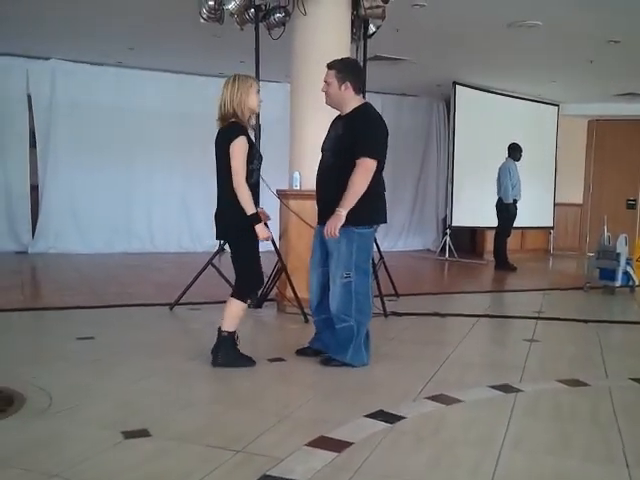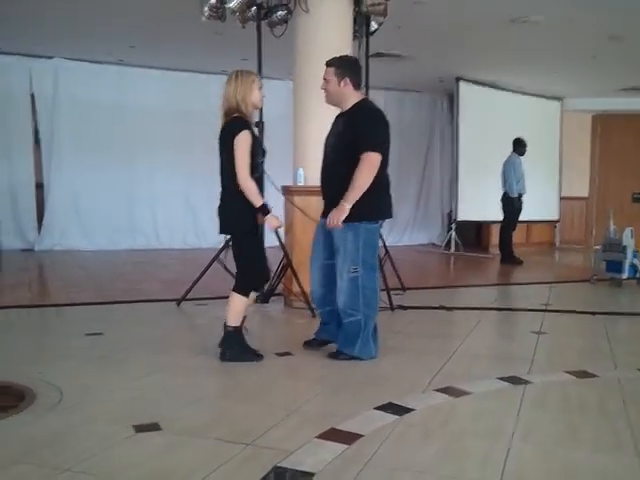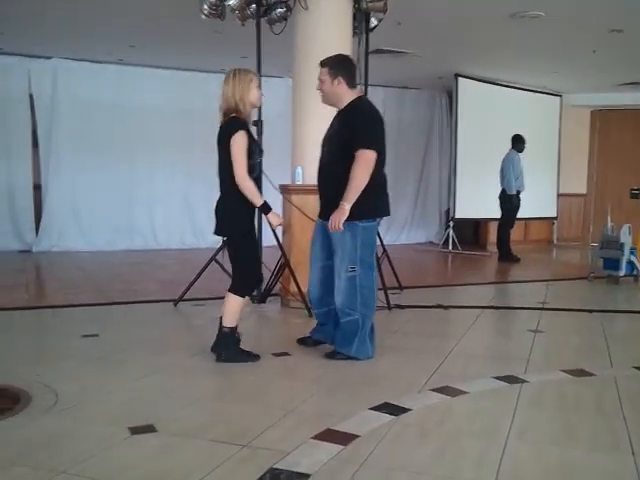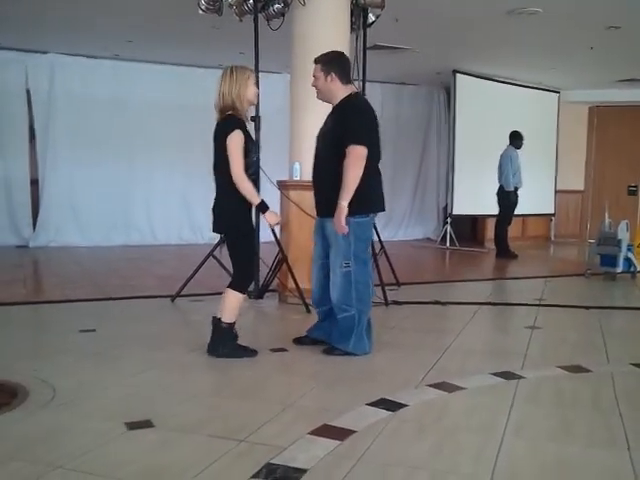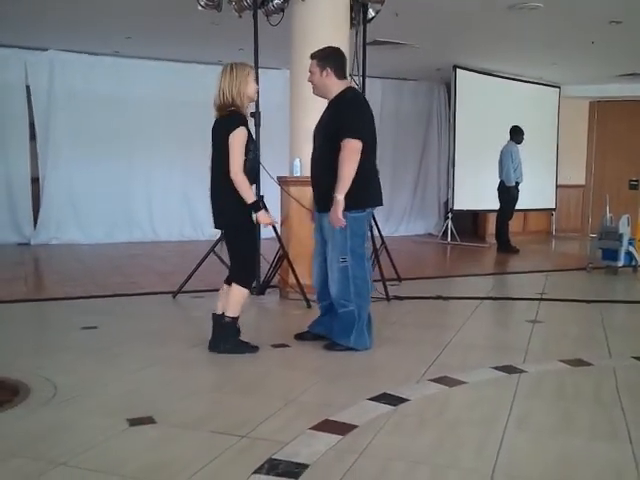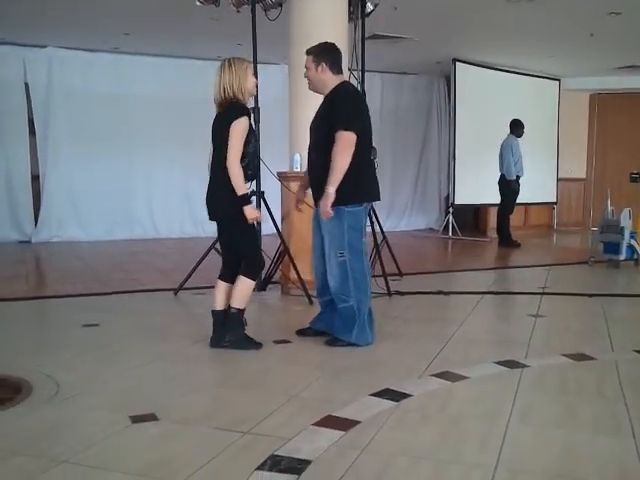
dt=0.1s
person 1, frame 1
left shoulder: (368, 121)
right shoulder: (339, 121)
left elbow: (365, 168)
left wrist: (341, 212)
left hip: (353, 220)
right hip: (330, 217)
left knee: (347, 285)
right knee: (320, 282)
left ankle: (351, 351)
right ankle: (325, 339)
person 1, frame 2
left shoulder: (369, 116)
right shoulder: (343, 117)
left elbow: (370, 163)
left wrist: (345, 205)
left hip: (359, 214)
right hip: (334, 211)
left knee: (354, 279)
right knee: (323, 272)
left ankle: (359, 344)
right ankle: (331, 328)
person 1, frame 3
left shoulder: (364, 114)
right shoulder: (342, 116)
left elbow: (366, 161)
left wrist: (345, 206)
left hip: (356, 214)
right hip: (331, 211)
left knee: (351, 278)
right knee: (321, 273)
left ankle: (356, 344)
right ankle: (326, 329)
person 1, frame 4
left shoulder: (356, 109)
right shoulder: (338, 111)
left elbow: (356, 157)
left wrist: (343, 204)
left hip: (353, 209)
right hip: (329, 208)
left knee: (349, 273)
right knee: (324, 273)
left ankle: (353, 340)
right ankle: (327, 329)
person 1, frame 5
left shoulder: (351, 104)
right shoulder: (335, 106)
left elbow: (351, 151)
left wrist: (340, 197)
right wrist: (323, 201)
left hip: (349, 204)
right hip: (327, 203)
left knee: (346, 268)
right knee: (325, 268)
left ankle: (354, 335)
right ankle: (328, 324)
person 1, frame 6
left shoulder: (346, 97)
right shoulder: (332, 101)
left elbow: (345, 145)
left wrist: (330, 190)
right wrist: (305, 187)
left hip: (347, 197)
right hip: (330, 197)
left knee: (346, 262)
right knee: (324, 262)
left ankle: (356, 330)
right ankle: (330, 320)
person 2, frame 1
left shoulder: (227, 131)
right shoulder: (238, 132)
right elbow: (239, 183)
left wrist: (255, 210)
right wrist: (256, 220)
left hip: (233, 217)
right hip: (237, 219)
left knee: (250, 279)
right knee: (247, 282)
left ankle: (225, 344)
right ankle: (225, 348)
person 2, frame 2
left shoulder: (232, 125)
right shoulder: (242, 127)
right elbow: (243, 177)
left wrist: (259, 208)
right wrist: (266, 211)
left hip: (237, 211)
right hip: (241, 212)
left knee: (257, 273)
right knee: (249, 276)
left ankle: (233, 334)
right ankle: (232, 344)
person 2, frame 3
left shoulder: (230, 125)
right shoulder: (238, 126)
right elbow: (241, 177)
right wrist: (267, 209)
left hip: (234, 211)
right hip: (237, 213)
left knee: (249, 275)
right knee: (244, 277)
left ankle: (225, 337)
right ankle: (228, 344)
person 2, frame 4
left shoulder: (224, 124)
right shoulder: (235, 124)
right elbow: (238, 174)
right wrist: (263, 207)
left hip: (228, 209)
right hip: (235, 210)
left knee: (242, 273)
right knee: (244, 274)
left ankle: (219, 337)
right ankle: (225, 340)
person 2, frame 5
left shoulder: (223, 120)
right shoulder: (236, 121)
right elbow: (236, 172)
right wrist: (258, 206)
left hip: (226, 205)
right hip: (235, 207)
left knee: (239, 269)
right knee: (247, 269)
left ankle: (220, 333)
right ankle: (227, 335)
person 2, frame 6
left shoulder: (224, 114)
right shoulder: (239, 112)
right elbow: (233, 161)
right wrist: (246, 201)
left hip: (222, 199)
right hip: (231, 201)
left knee: (232, 263)
right knee: (253, 261)
left ankle: (221, 329)
right ankle: (232, 328)
person 3, frame 1
left shoulder: (511, 165)
right shoulder: (507, 166)
right elbow: (505, 187)
right wrist: (510, 204)
left hip: (509, 203)
right hip: (506, 204)
left knee: (503, 233)
right knee: (503, 233)
left ankle: (501, 261)
right ankle: (501, 262)
person 3, frame 2
left shoulder: (515, 160)
right shoulder: (512, 160)
right elbow: (510, 181)
right wrist: (515, 198)
left hip: (514, 197)
right hip: (512, 198)
left knee: (508, 227)
right knee: (508, 227)
left ankle: (507, 255)
right ankle: (507, 256)
person 3, frame 3
left shoulder: (514, 157)
right shoulder: (511, 157)
right elbow: (509, 178)
right wrist: (513, 196)
left hip: (512, 195)
right hip: (510, 195)
left knee: (506, 224)
right knee: (506, 225)
left ankle: (505, 253)
right ankle: (504, 254)
person 3, frame 4
left shoulder: (512, 153)
right shoulder: (509, 153)
right elbow: (507, 174)
right wrist: (511, 192)
left hip: (509, 191)
right hip: (507, 192)
left knee: (504, 221)
right knee: (504, 221)
left ankle: (502, 249)
right ankle: (502, 250)
person 3, frame 5
left shoulder: (513, 148)
right shoulder: (509, 149)
right elbow: (507, 170)
right wrist: (512, 187)
left hip: (510, 186)
right hip: (508, 187)
left knee: (505, 216)
right knee: (505, 216)
left ankle: (503, 244)
right ankle: (503, 245)
person 3, frame 6
left shoulder: (513, 142)
right shoulder: (509, 142)
right elbow: (508, 163)
left wrist: (514, 180)
right wrist: (512, 181)
left hip: (511, 180)
right hip: (509, 180)
left knee: (506, 210)
right knee: (506, 210)
left ankle: (505, 238)
right ankle: (505, 239)
